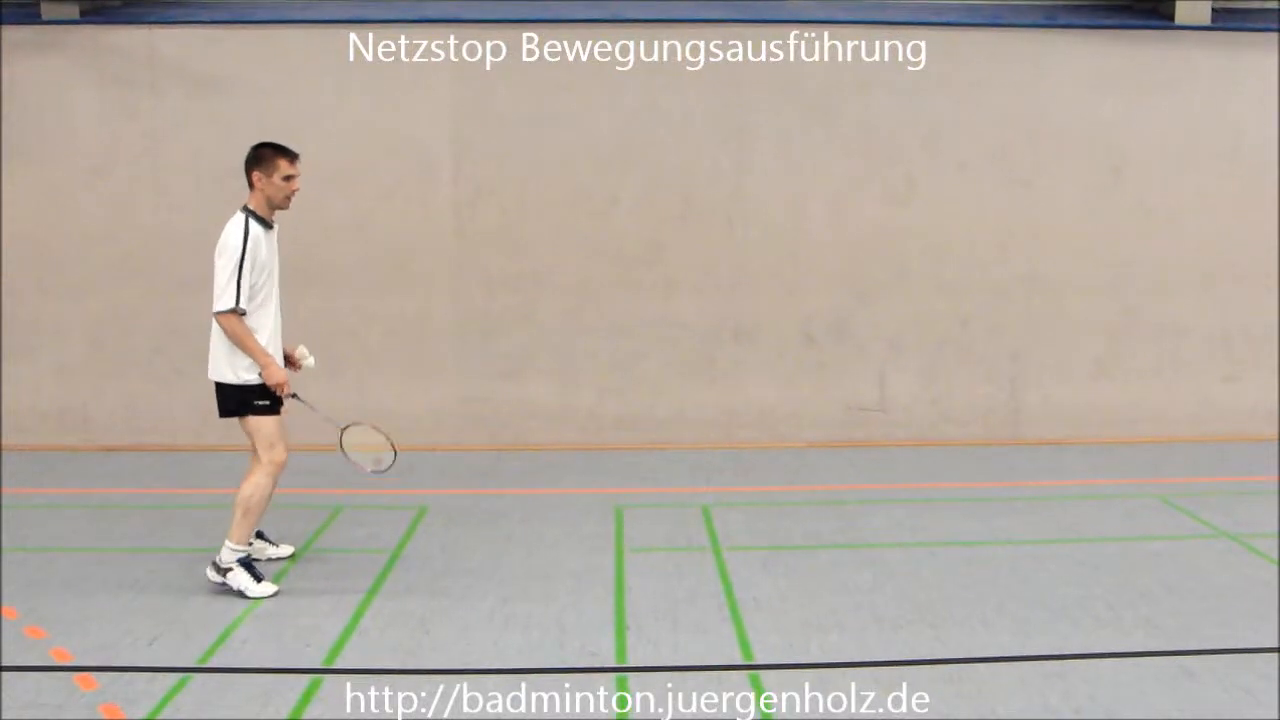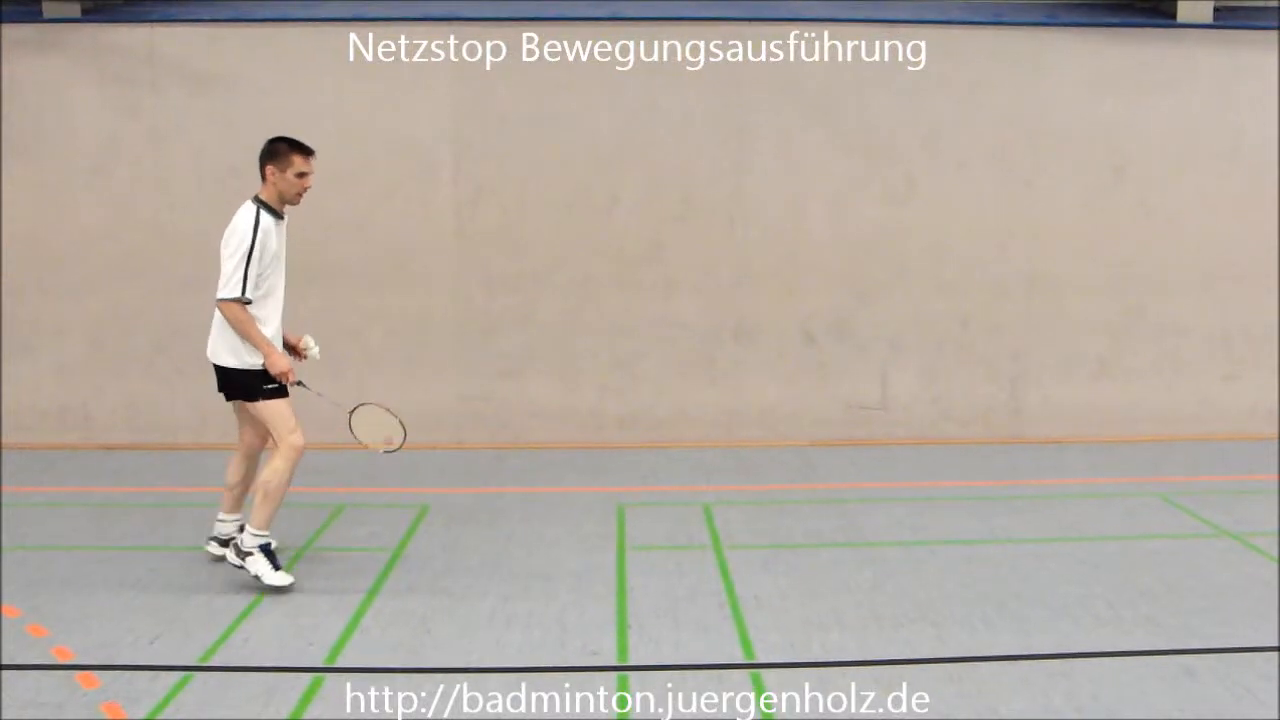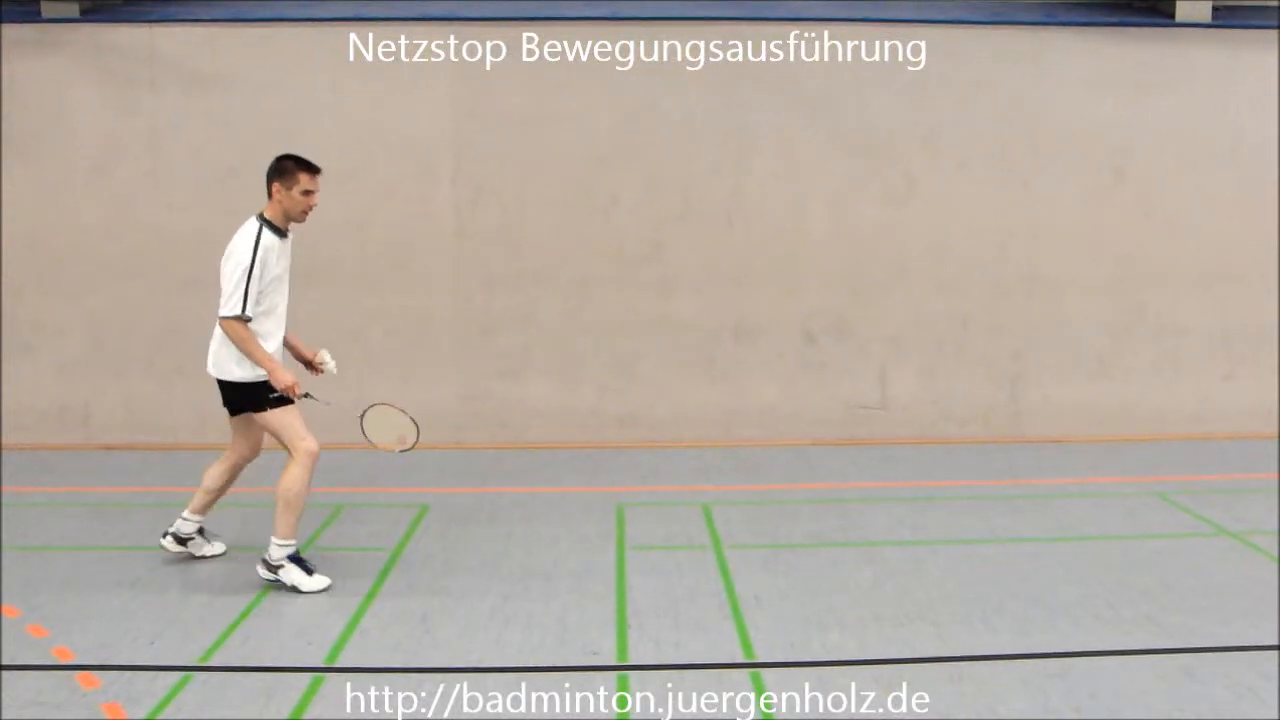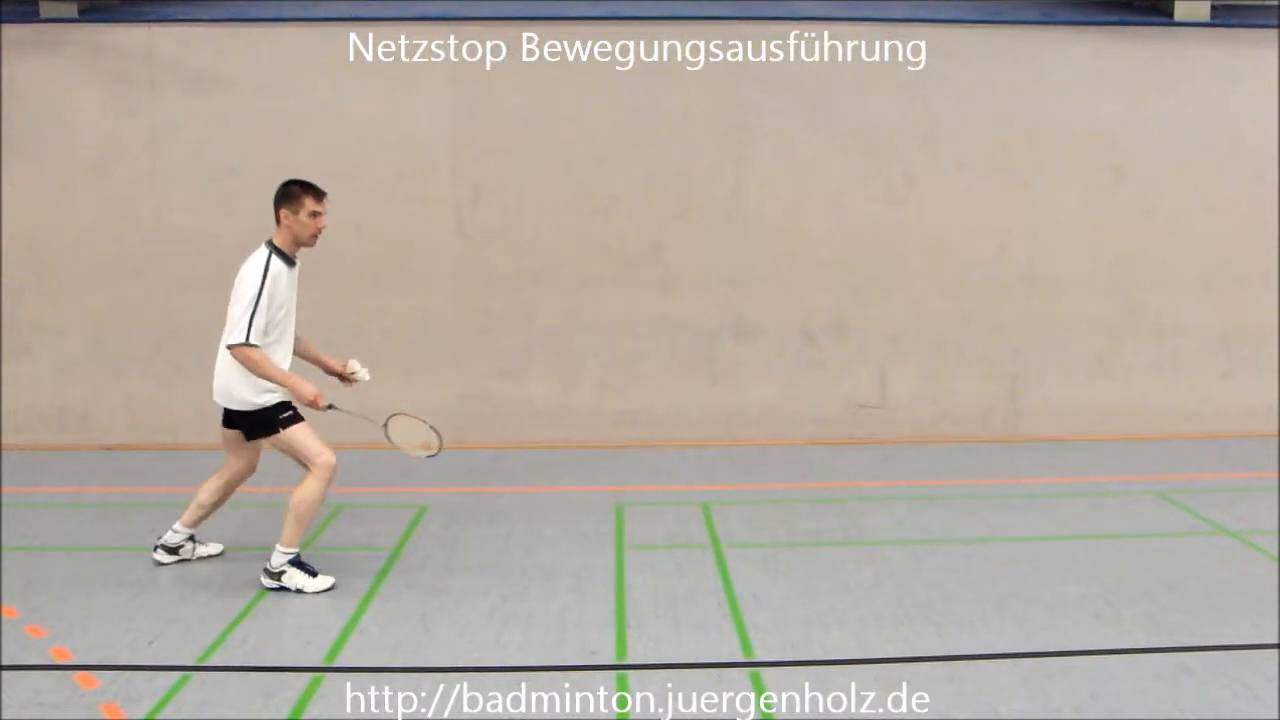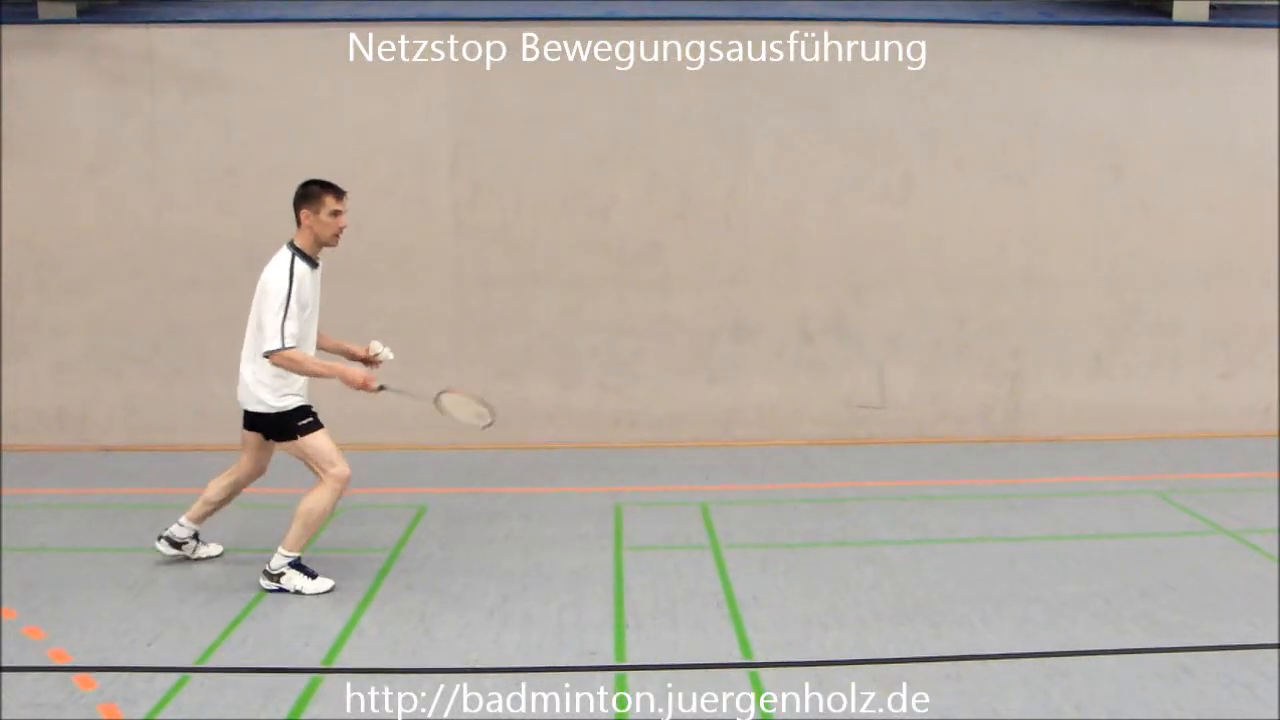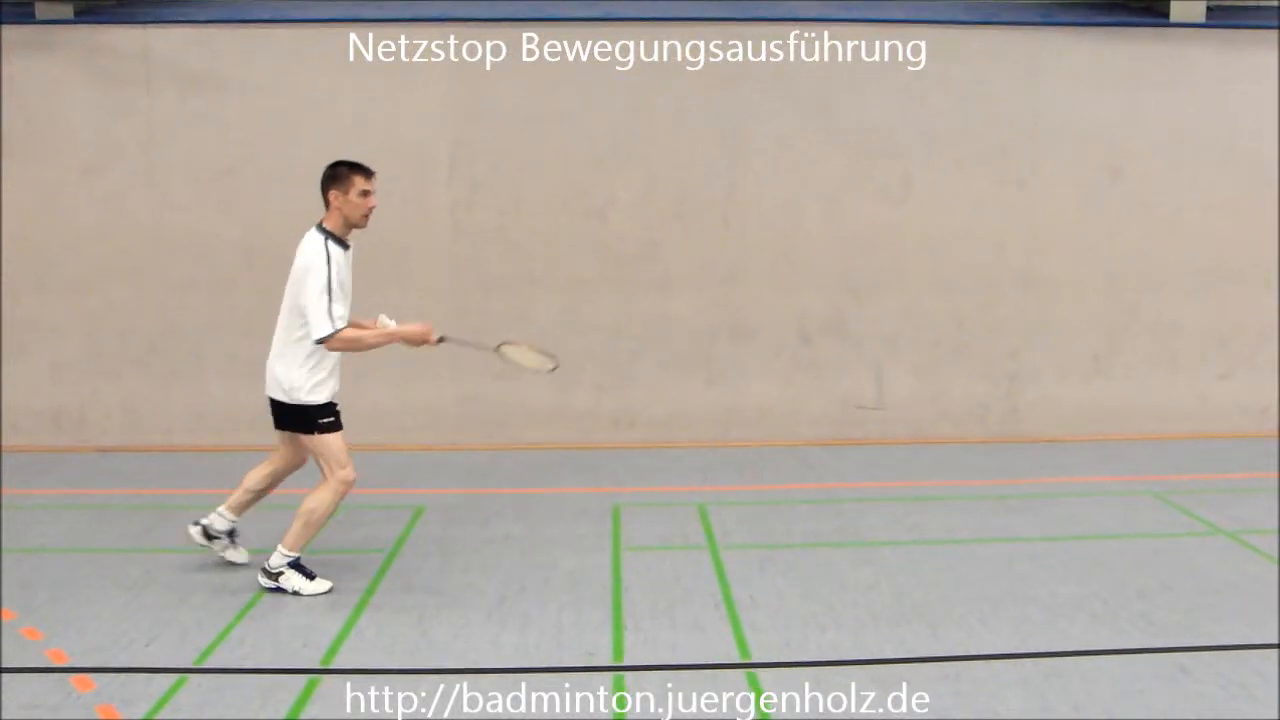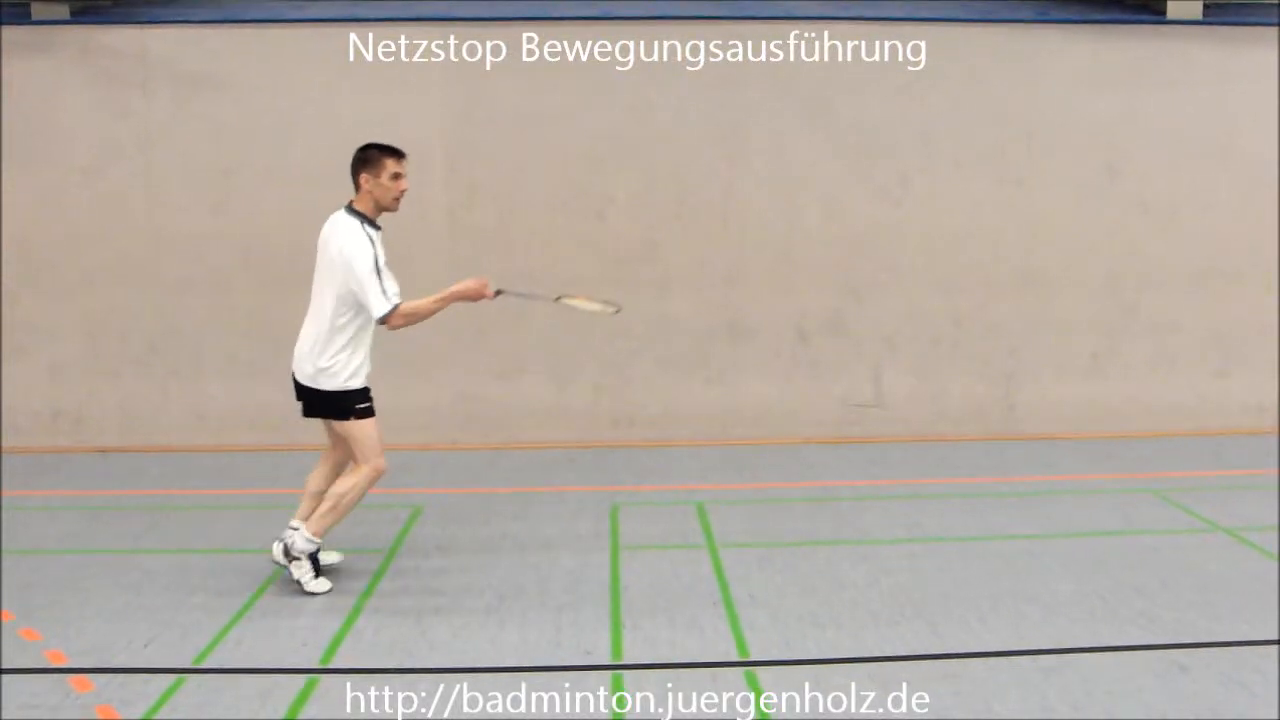
dt=0.4s
person 1, frame 1
left shoulder: (266, 229)
right shoulder: (241, 236)
right elbow: (225, 313)
left wrist: (278, 349)
right wrist: (267, 362)
left hip: (260, 366)
right hip: (244, 372)
left knee: (268, 452)
right knee: (272, 458)
left ankle: (247, 534)
right ankle: (229, 560)
person 1, frame 2
left shoulder: (273, 220)
right shoulder: (251, 226)
right elbow: (228, 302)
left wrist: (282, 337)
right wrist: (270, 352)
left hip: (251, 356)
right hip: (246, 359)
left knee: (253, 443)
right knee: (291, 442)
left ankle: (226, 531)
right ankle: (251, 544)
person 1, frame 3
left shoulder: (279, 238)
right shoulder: (253, 245)
right elbow: (230, 319)
left wrist: (296, 348)
right wrist: (273, 368)
left hip: (252, 368)
right hip: (248, 371)
left knee: (243, 451)
right knee: (304, 449)
left ankle: (186, 530)
right ankle: (280, 557)
person 1, frame 4
left shoulder: (286, 264)
right shoulder: (262, 272)
right elbow: (239, 346)
left wrist: (326, 363)
right wrist: (294, 384)
left hip: (246, 392)
right hip: (255, 395)
left knee: (238, 469)
right knee: (322, 463)
left ankle: (175, 541)
right ankle: (282, 565)
person 1, frame 5
left shoulder: (306, 265)
right shoulder: (287, 274)
right elbow: (279, 353)
left wrist: (347, 350)
right wrist: (341, 372)
left hip: (267, 394)
right hip: (277, 398)
left knee: (248, 469)
right knee: (336, 474)
left ankle: (180, 534)
right ankle: (281, 568)
person 1, frame 6
left shoulder: (329, 245)
right shoulder: (322, 257)
right elbow: (332, 338)
left wrist: (370, 326)
right wrist: (398, 335)
left hip: (295, 381)
right hip: (303, 387)
left knee: (288, 460)
right knee: (340, 476)
left ankle: (217, 524)
right ankle: (280, 566)
person 1, frame 7
left shoulder: (339, 223)
right shoulder: (358, 242)
right elbow: (393, 316)
left wrist: (408, 304)
right wrist: (456, 294)
left hip: (320, 364)
right hip: (335, 372)
left knee: (341, 454)
right knee: (370, 464)
left ankle: (296, 537)
right ankle: (301, 546)
